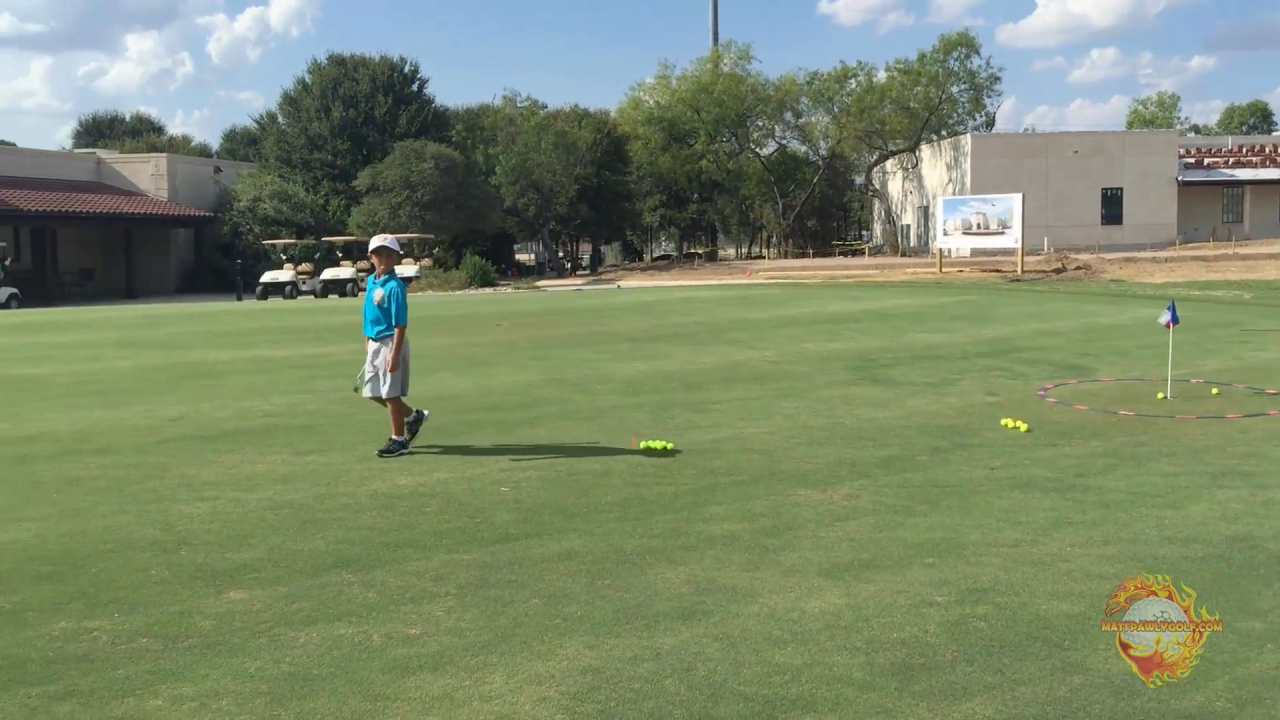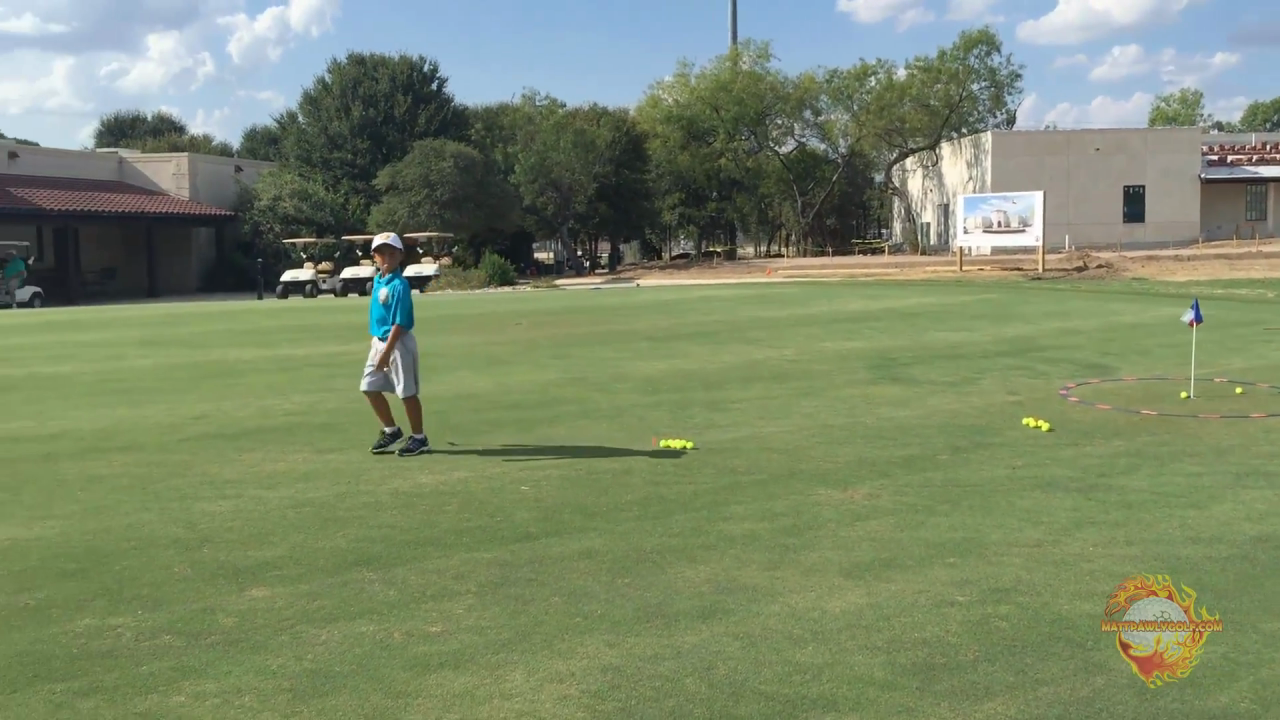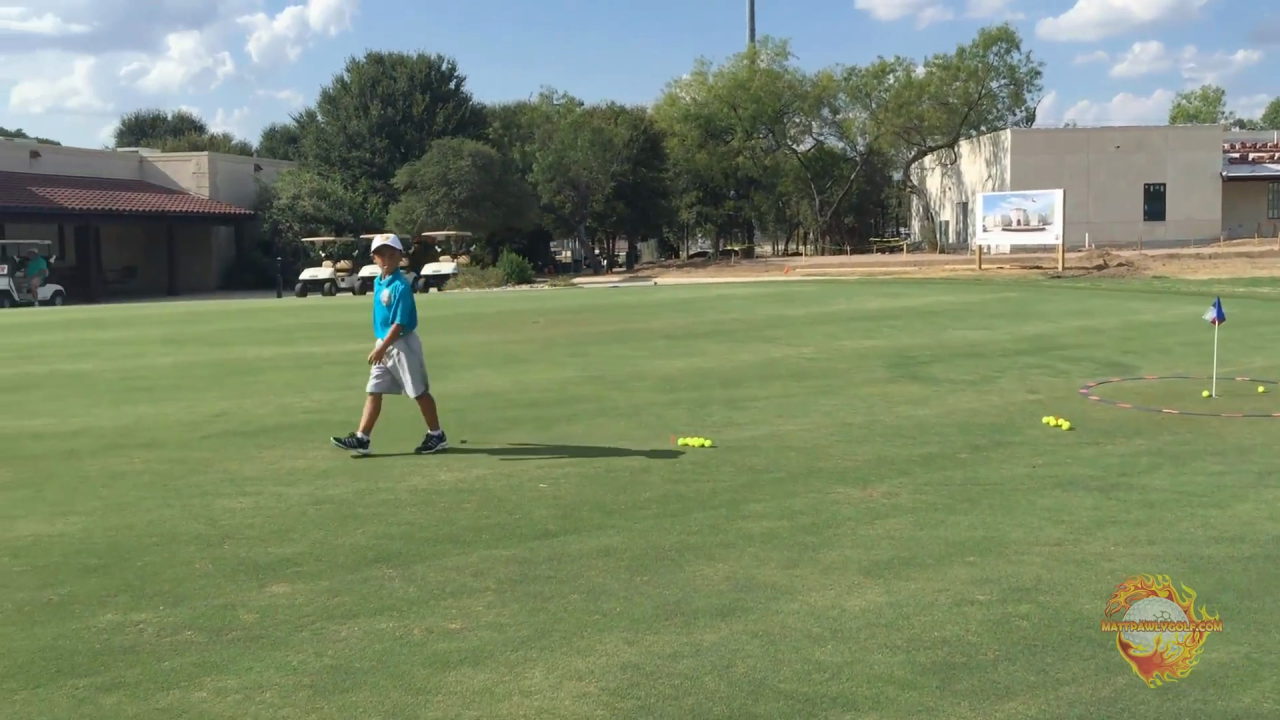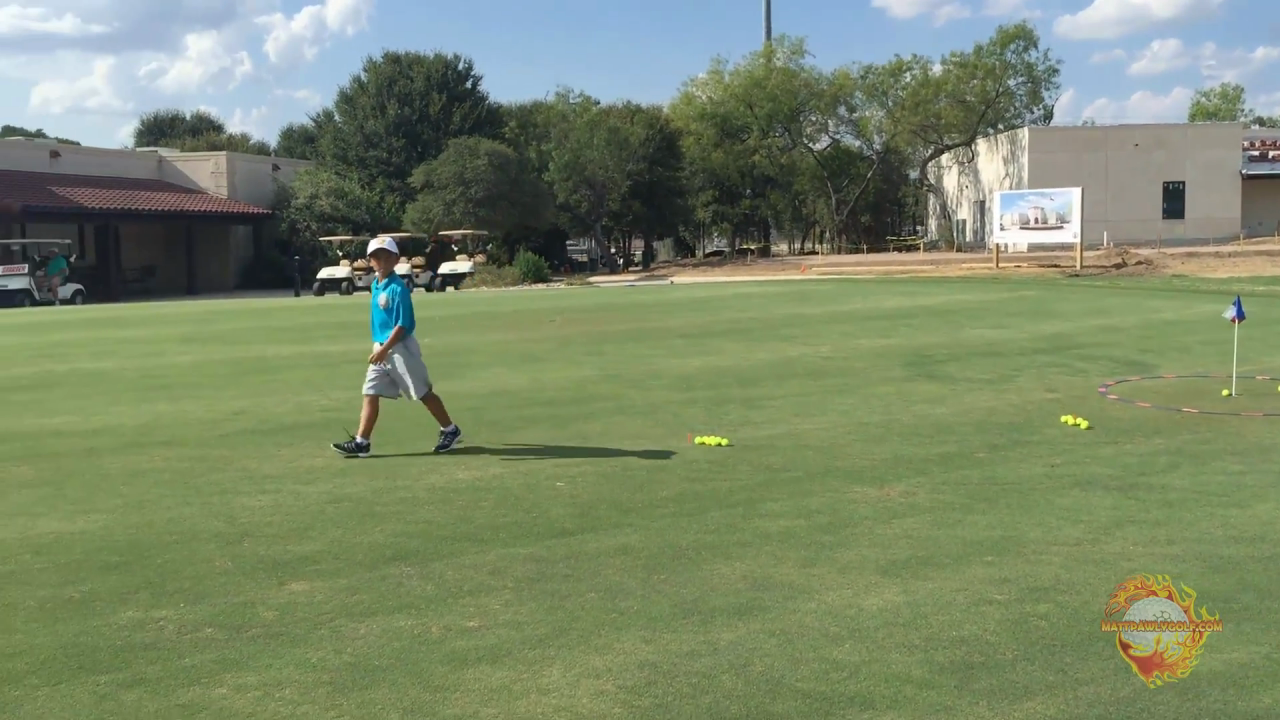
dt=0.1s
person 1, frame 1
left shoulder: (395, 286)
right shoulder: (371, 281)
left elbow: (399, 323)
left wrist: (394, 353)
right wrist: (368, 340)
left hip: (390, 345)
right hip: (374, 343)
left knee: (389, 393)
right knee: (373, 391)
left ankle: (399, 440)
right ankle: (412, 416)
person 1, frame 2
left shoulder: (400, 285)
right shoulder: (378, 280)
left elbow: (400, 323)
left wrist: (386, 351)
left hip: (398, 344)
right hip: (379, 342)
left knee: (406, 392)
right knee: (370, 388)
left ankle: (419, 438)
right ankle: (391, 430)
person 1, frame 3
left shoulder: (401, 286)
right shoulder: (378, 282)
left elbow: (400, 322)
left wrist: (382, 348)
left hip: (402, 344)
right hip: (383, 346)
left knee: (418, 391)
right knee: (373, 392)
left ankle: (436, 435)
right ankle: (361, 439)
person 1, frame 4
left shoulder: (398, 288)
right shoulder: (375, 286)
left elbow: (402, 324)
left wrist: (383, 350)
left hip: (401, 348)
right hip: (382, 348)
left knee: (422, 393)
right knee: (370, 394)
left ankle: (450, 431)
right ankle: (361, 442)
